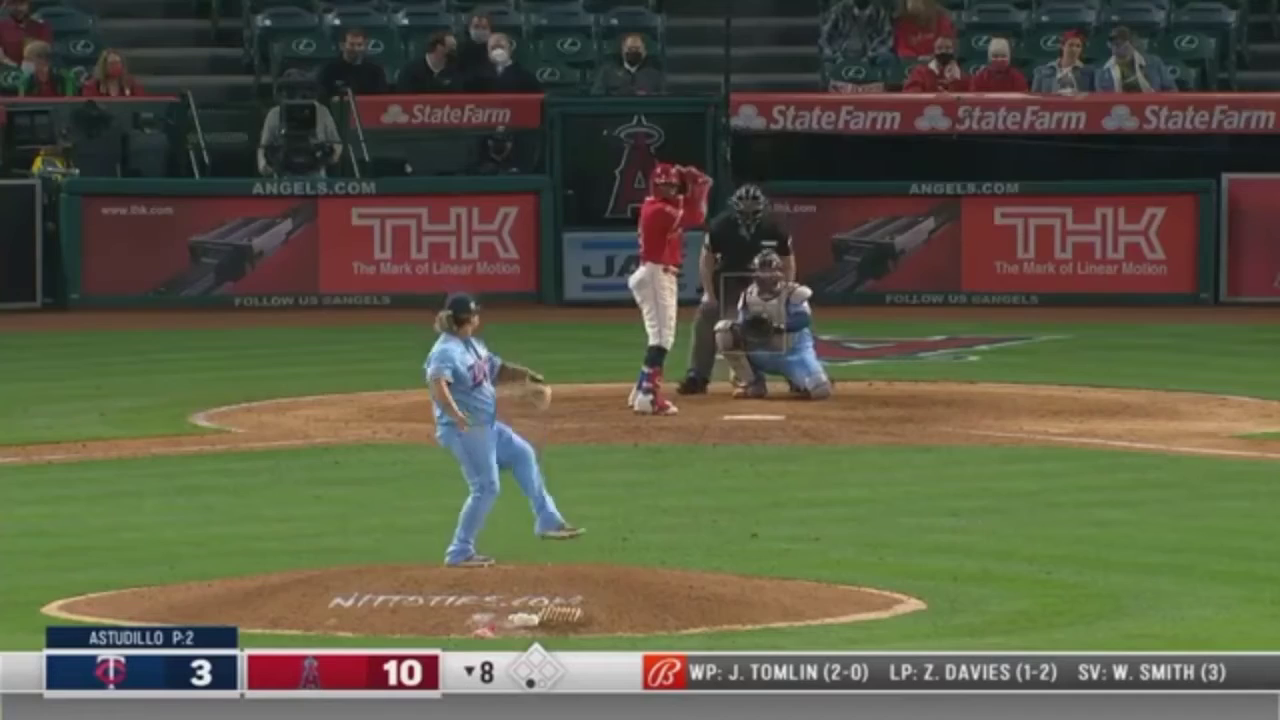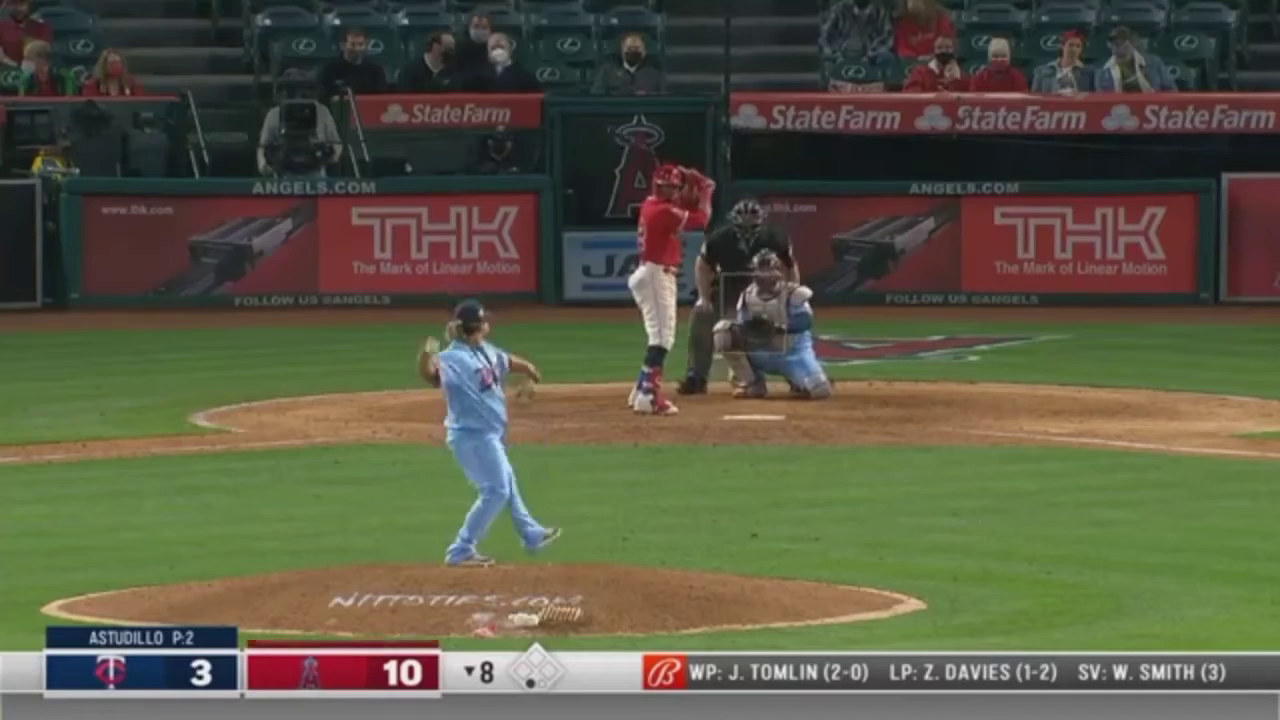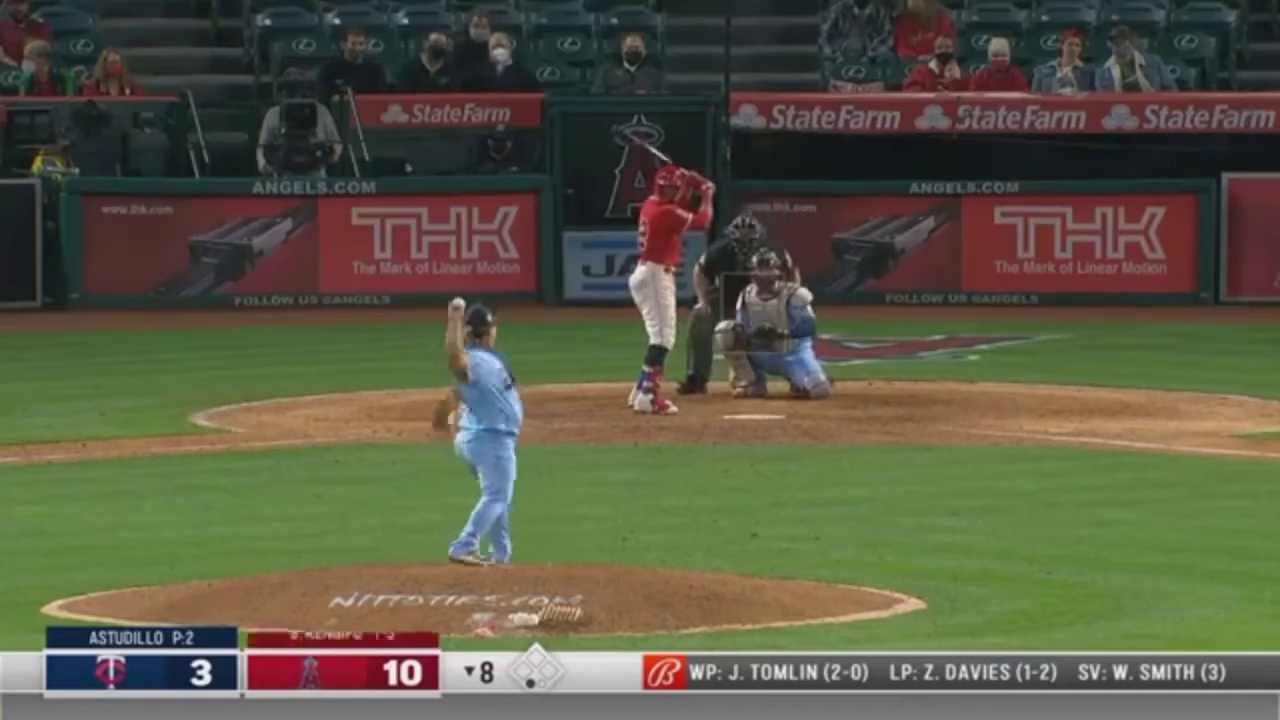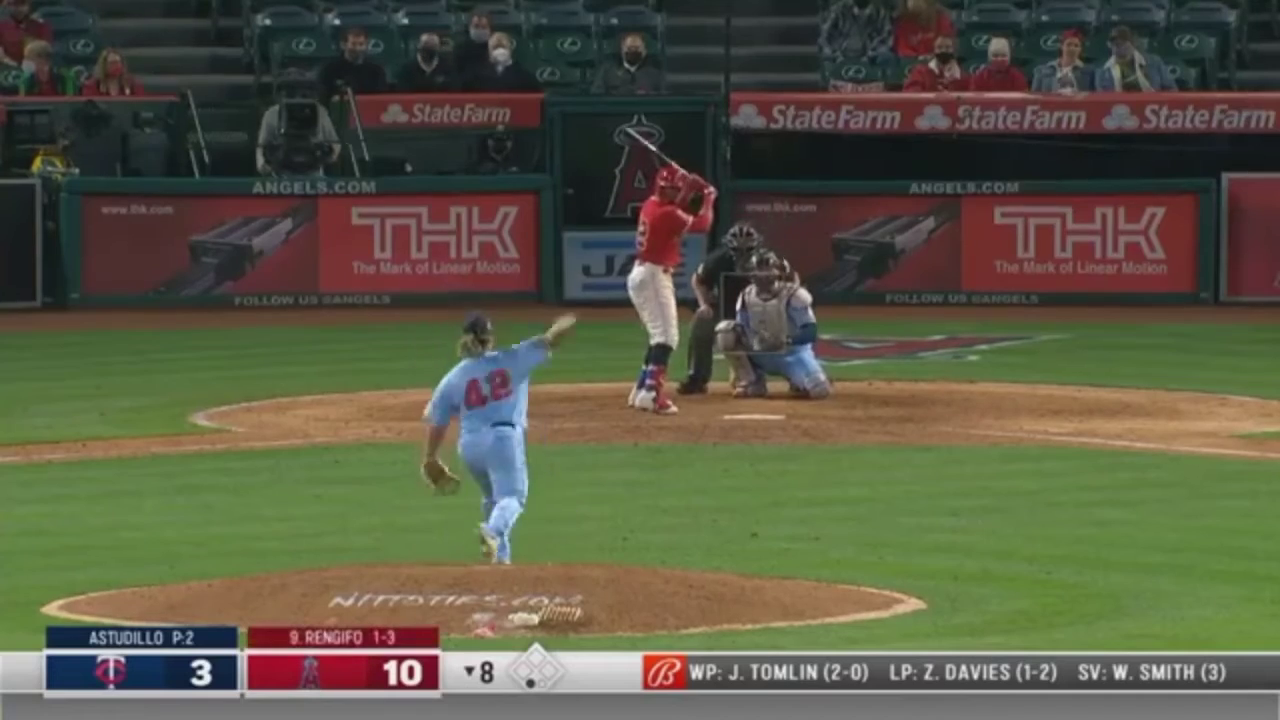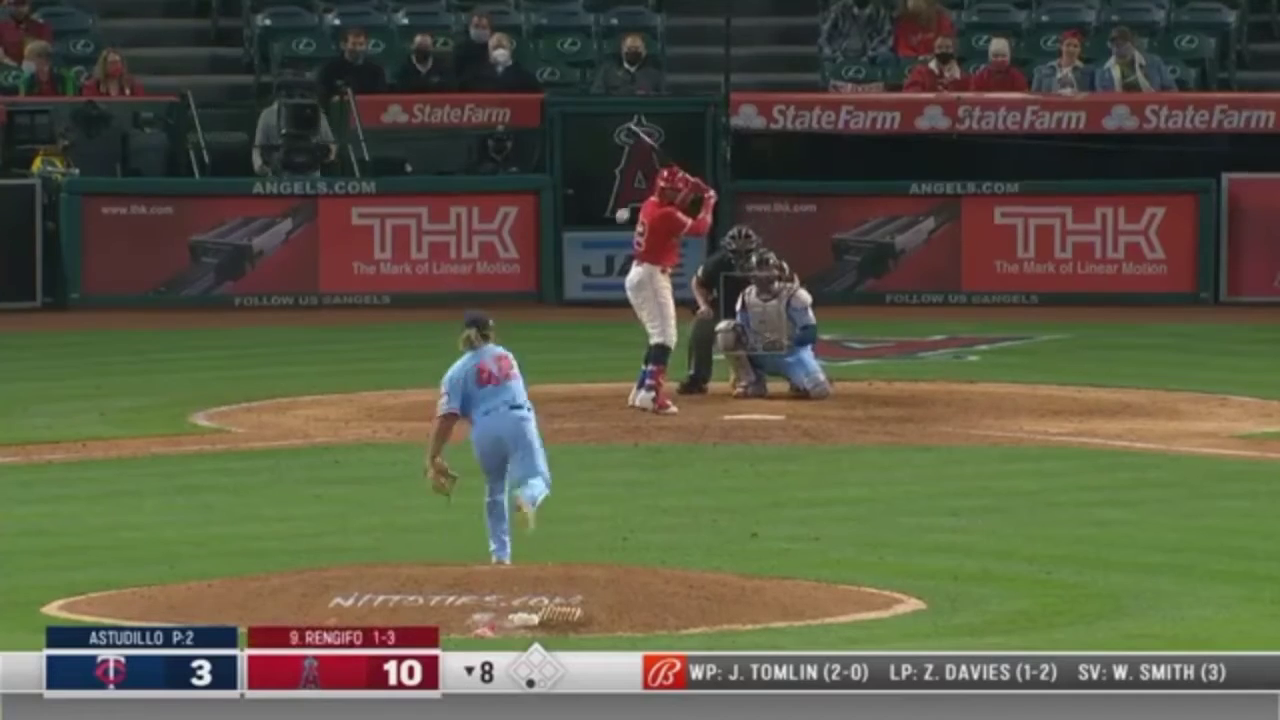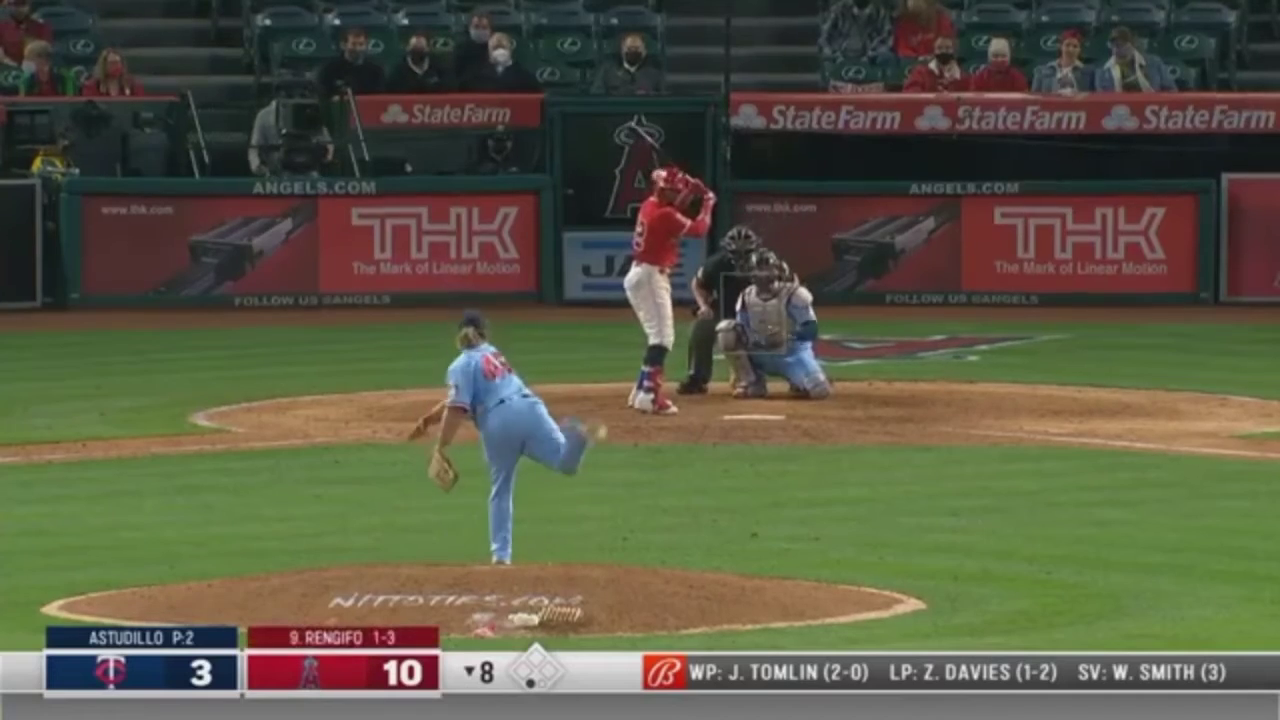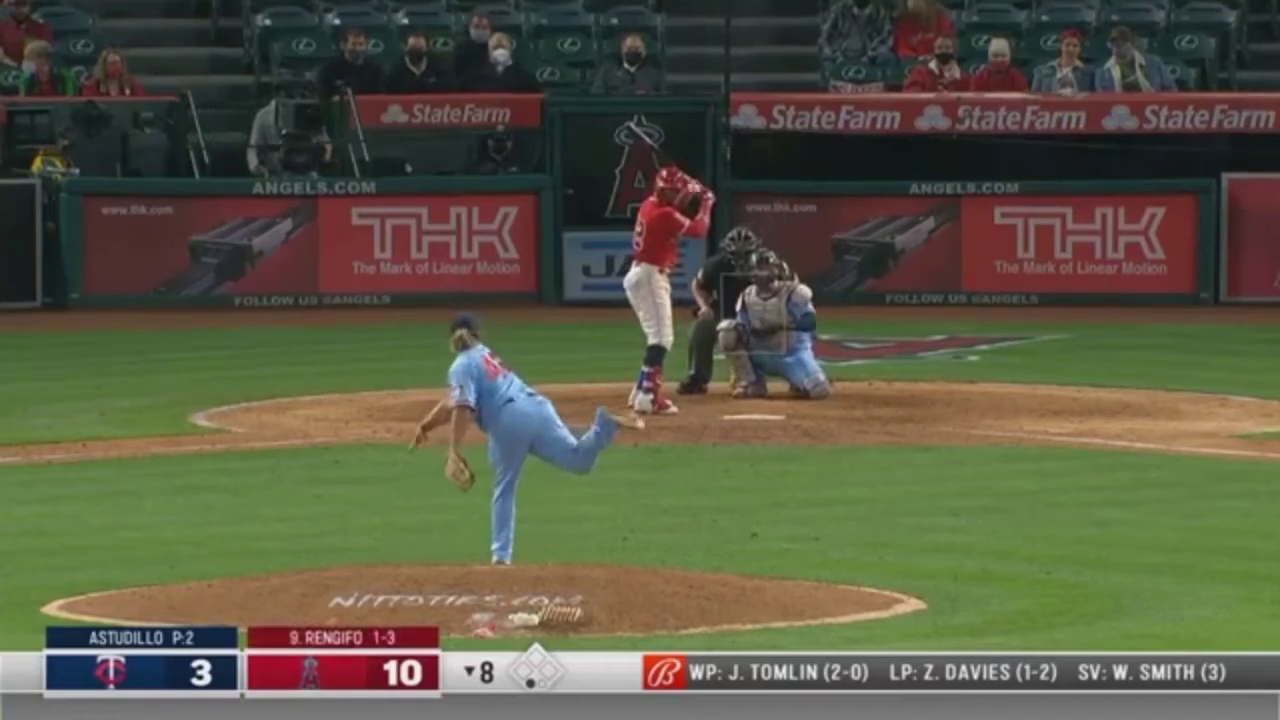
dt=0.2s
person 1, frame 1
left shoulder: (474, 345)
right shoulder: (445, 351)
left elbow: (500, 370)
right elbow: (437, 385)
left wrist: (529, 375)
right wrist: (455, 414)
left hip: (486, 426)
right hip: (464, 431)
left knee: (524, 457)
right knee: (486, 489)
left ankle: (548, 522)
right ankle: (460, 553)
person 1, frame 2
left shoulder: (486, 349)
right shoulder: (452, 358)
left elbow: (507, 362)
right elbow: (428, 373)
left wrist: (529, 370)
right wrist: (426, 356)
left hip: (488, 436)
right hip: (473, 438)
left knee: (505, 484)
right knee: (495, 493)
left ankle: (532, 535)
right ankle: (459, 553)
person 1, frame 3
left shoulder: (485, 355)
right shoulder: (474, 360)
left elbow: (458, 390)
right elbow: (454, 359)
left wrist: (449, 405)
right wrist: (453, 322)
left hip: (474, 438)
right hip: (491, 439)
left knee: (496, 492)
right knee: (496, 495)
left ankle: (501, 551)
right ankle: (463, 547)
person 1, frame 4
left shoulder: (452, 379)
right shoulder: (511, 358)
left elbow: (435, 425)
right elbow: (549, 341)
left wrist: (429, 459)
right wrist: (562, 324)
left hip: (471, 444)
right hip: (504, 440)
left knee: (493, 498)
right knee: (511, 497)
left ankle: (500, 553)
right ankle: (492, 531)
person 1, frame 5
left shoulder: (457, 371)
right shoulder: (503, 354)
left elbow: (447, 416)
left wrist: (433, 458)
left hip: (484, 432)
right hip: (517, 424)
left knee: (495, 493)
right knee: (537, 480)
left ankle: (500, 552)
right ankle: (524, 498)
person 1, frame 6
left shoulder: (460, 366)
right shoulder: (493, 353)
left elbow: (457, 409)
left wrist: (441, 448)
right wrist: (427, 420)
left hip: (498, 425)
right hip: (531, 411)
left knee: (501, 491)
right knee: (567, 462)
left ankle: (501, 554)
right ankle: (576, 434)
person 1, frame 7
left shoulder: (460, 366)
right shoulder: (485, 355)
left elbow: (463, 409)
right elbow: (456, 402)
left wrist: (455, 449)
right wrist: (425, 426)
left hip: (507, 424)
right hip: (537, 410)
left knee: (505, 492)
right knee: (579, 460)
left ankle: (501, 555)
right ankle: (606, 423)
person 2, frame 1
left shoulder: (666, 205)
right shoulder: (658, 210)
left elbow: (688, 209)
right elbow: (695, 218)
left wrist: (695, 185)
right wrist: (703, 188)
left hip: (662, 276)
right hip: (656, 276)
left knee: (661, 336)
right knee: (662, 337)
left ankle: (642, 392)
right ankle: (648, 397)
person 2, frame 2
left shoulder: (653, 205)
right shoulder: (663, 210)
left elbow: (684, 208)
right elbow: (699, 219)
left wrist: (692, 187)
right wrist: (706, 191)
left hip: (658, 275)
right hip: (656, 276)
left knee: (660, 336)
right knee: (662, 337)
left ankle: (641, 392)
right ankle: (648, 397)
person 2, frame 3
left shoulder: (652, 204)
right shoulder: (666, 212)
left elbow: (678, 206)
right elbow: (702, 221)
left wrist: (690, 187)
right wrist: (707, 193)
left hip: (649, 274)
right hip: (656, 276)
left knee: (660, 336)
right knee: (663, 336)
left ankle: (642, 390)
right ankle: (648, 397)
person 2, frame 4
left shoulder: (651, 204)
right shoulder: (667, 213)
left elbow: (678, 207)
right elbow: (702, 224)
left wrist: (691, 189)
right wrist: (709, 198)
left hip: (644, 274)
right hip: (654, 276)
left knee: (660, 336)
right knee: (667, 336)
left ankle: (641, 390)
right ankle: (651, 394)
person 2, frame 5
left shoulder: (651, 205)
right shoulder: (666, 214)
left elbow: (677, 208)
right elbow: (700, 228)
left wrist: (691, 192)
right wrist: (709, 201)
left hip: (642, 274)
right hip: (651, 276)
left knee: (659, 336)
right knee: (666, 336)
left ankle: (641, 390)
right ankle: (651, 394)
person 2, frame 6
left shoulder: (650, 205)
right shoulder: (665, 214)
left elbow: (675, 208)
right elbow: (699, 229)
left wrist: (692, 193)
right wrist: (708, 202)
left hip: (642, 274)
right hip: (650, 277)
left knee: (657, 336)
right knee: (662, 337)
left ankle: (641, 391)
right ankle: (649, 396)
person 2, frame 7
left shoulder: (650, 205)
right shoulder: (664, 214)
left elbow: (674, 209)
right elbow: (698, 229)
left wrist: (690, 193)
right wrist: (707, 201)
left hip: (642, 274)
right hip: (650, 276)
left knee: (657, 336)
right knee: (662, 337)
left ankle: (641, 391)
right ankle: (648, 397)
person 3, frame 1
left shoulder: (774, 227)
right shoulder: (720, 225)
left elbow: (787, 261)
right elbow: (707, 258)
right wrist: (708, 293)
right hip: (727, 279)
right knee: (705, 320)
right ankle: (696, 378)
person 3, frame 2
left shoulder: (775, 239)
right shoulder: (719, 238)
left elbow: (791, 269)
right elbow: (702, 265)
right wrist: (703, 298)
right hip: (726, 286)
right knee: (701, 317)
right ankle: (696, 378)
person 3, frame 3
right shoulder: (718, 251)
left elbow: (793, 272)
right elbow: (700, 272)
right wrist: (702, 301)
right hip: (725, 298)
right knee: (699, 319)
right ankle: (696, 378)
person 3, frame 4
left shoulder: (768, 260)
right shoulder: (717, 261)
left elbow: (792, 278)
right elbow: (698, 281)
left wrist: (787, 306)
right wrist: (703, 304)
left hip: (758, 307)
right hip: (725, 306)
right knee: (701, 322)
left ankle: (796, 378)
right ankle: (697, 379)
person 3, frame 5
right shoulder: (716, 263)
right elbow: (697, 283)
right wrist: (704, 305)
right hip: (724, 306)
right knee: (701, 326)
right ankle: (696, 379)
person 3, frame 6
right shoulder: (716, 263)
right elbow: (697, 284)
right wrist: (704, 306)
right hip: (724, 308)
right knee: (701, 328)
right ankle: (696, 379)
person 3, frame 7
right shoulder: (716, 264)
right elbow: (697, 285)
right wrist: (704, 306)
right hip: (724, 308)
right knee: (701, 330)
right ankle: (697, 379)
person 4, frame 1
left shoulder: (794, 293)
right shoulder: (748, 296)
left elbow: (803, 320)
right elbow: (742, 330)
left wrist: (775, 326)
right wrist: (749, 327)
left hip: (794, 354)
right hip: (762, 354)
left knee: (820, 390)
right knee: (724, 329)
left ankle: (796, 380)
right ankle: (753, 382)
person 4, frame 2
left shoulder: (794, 293)
right shoulder: (748, 296)
left elbow: (806, 322)
right elbow: (741, 330)
left wrist: (776, 327)
right wrist: (748, 328)
left hip: (793, 354)
right hip: (761, 355)
left knee: (820, 390)
right knee: (723, 329)
left ankle: (796, 379)
right ankle: (753, 382)
person 4, frame 3
left shoulder: (794, 294)
right shoulder: (747, 296)
left elbow: (809, 327)
right elbow: (740, 331)
left wrist: (780, 332)
right wrist: (750, 335)
left hip: (793, 354)
right hip: (761, 355)
left knee: (819, 390)
right knee: (724, 329)
left ankle: (797, 379)
right ankle: (753, 382)
person 4, frame 4
left shoulder: (793, 295)
right shoulder: (747, 296)
left elbow: (811, 332)
right elbow: (740, 331)
left wrist: (782, 340)
right wrist: (752, 343)
left hip: (792, 354)
right hip: (761, 356)
left knee: (819, 390)
right knee: (725, 330)
left ankle: (797, 379)
right ankle: (752, 382)
person 4, frame 5
left shoulder: (794, 296)
right shoulder: (747, 297)
left elbow: (811, 334)
right elbow: (740, 332)
left wrist: (785, 342)
right wrist: (752, 345)
left hip: (793, 355)
right hip: (760, 356)
left knee: (819, 390)
right knee: (725, 329)
left ankle: (797, 380)
right ankle: (753, 382)
person 4, frame 6
left shoulder: (794, 294)
right shoulder: (747, 296)
left elbow: (811, 330)
right elbow: (740, 331)
left wrist: (786, 336)
left hip: (793, 354)
right hip: (761, 355)
left knee: (819, 390)
right knee: (726, 328)
left ankle: (797, 380)
right ankle: (753, 382)
person 4, frame 7
left shoulder: (794, 292)
right shoulder: (747, 296)
left elbow: (810, 323)
right elbow: (741, 332)
left wrist: (781, 325)
left hip: (793, 354)
right hip: (761, 355)
left knee: (820, 390)
right knee: (727, 328)
left ankle: (797, 380)
right ankle: (752, 382)
